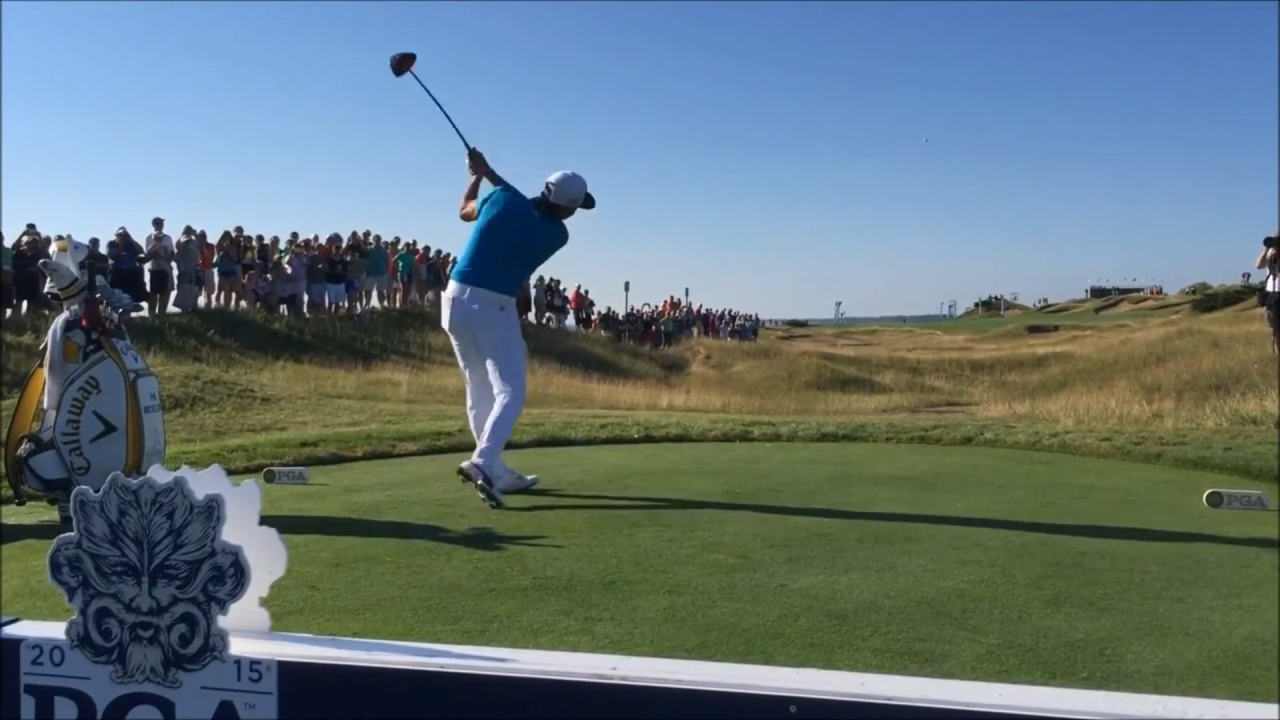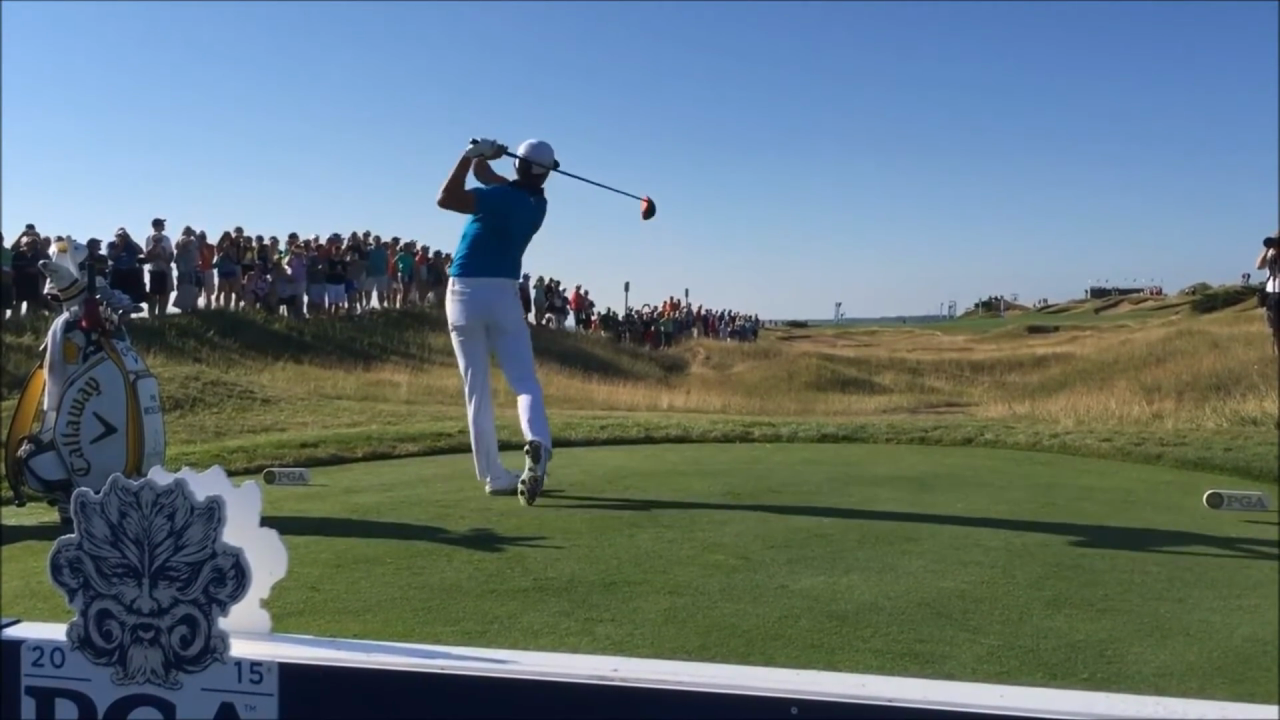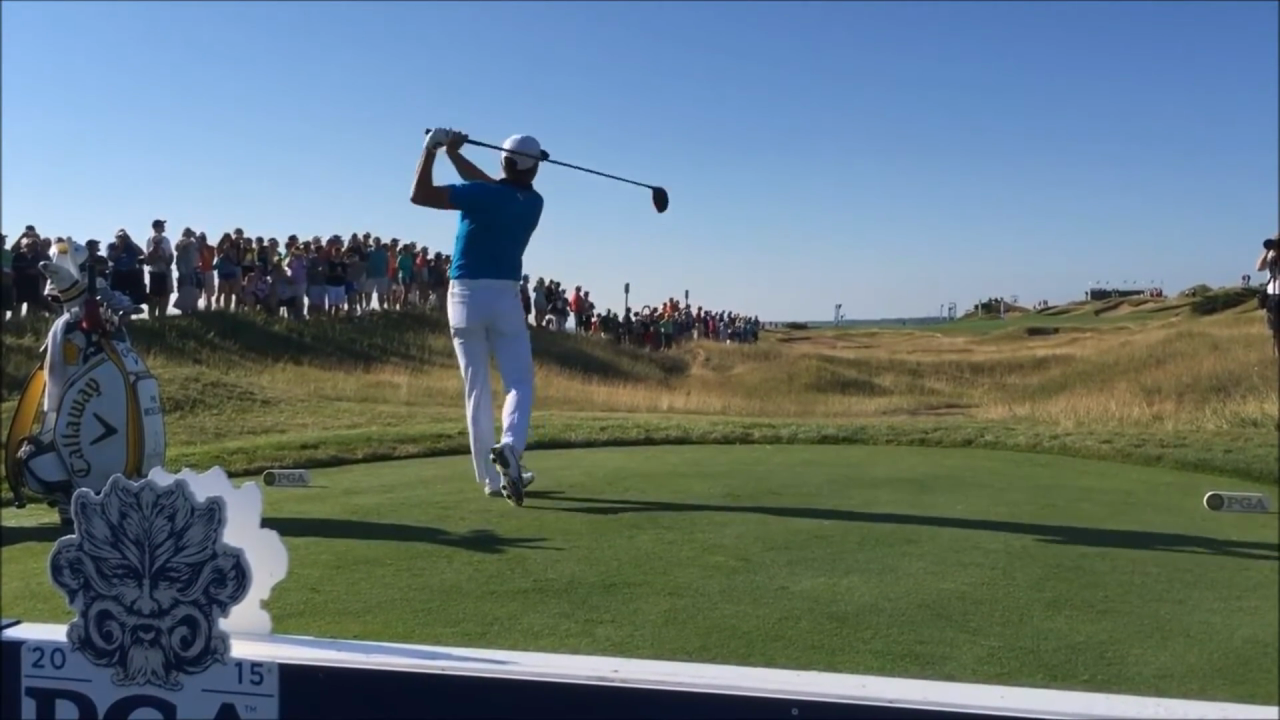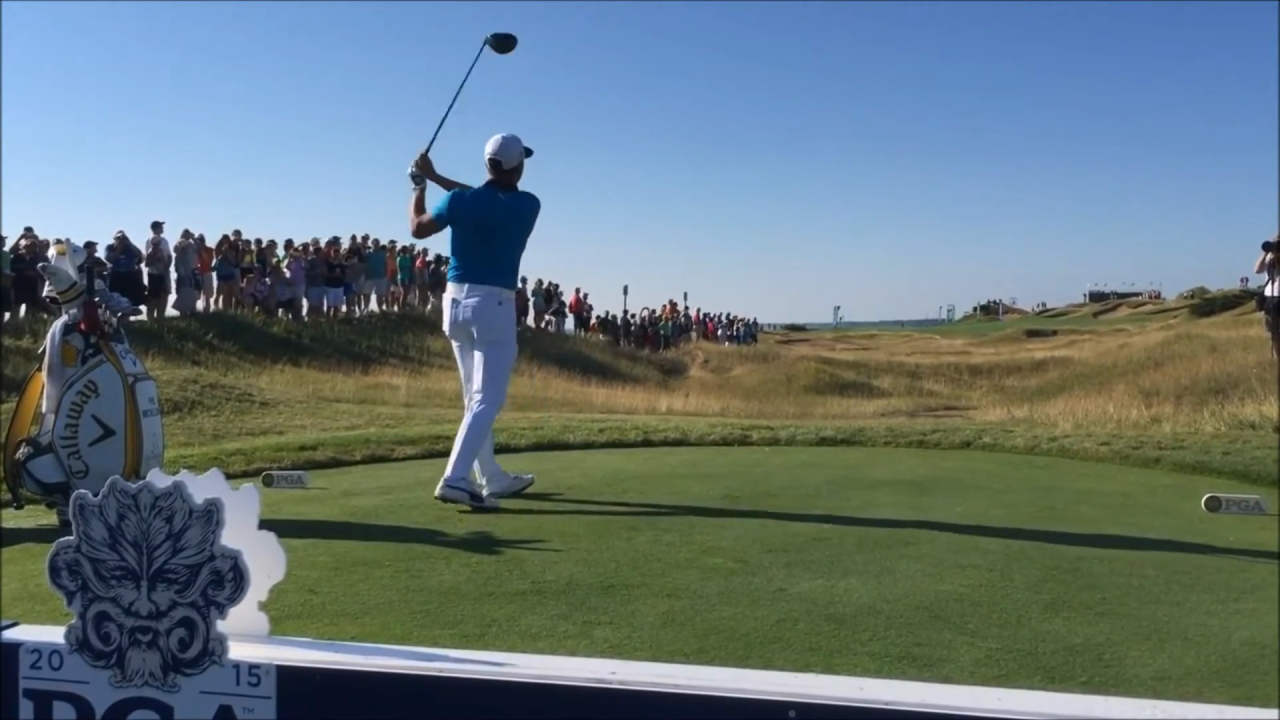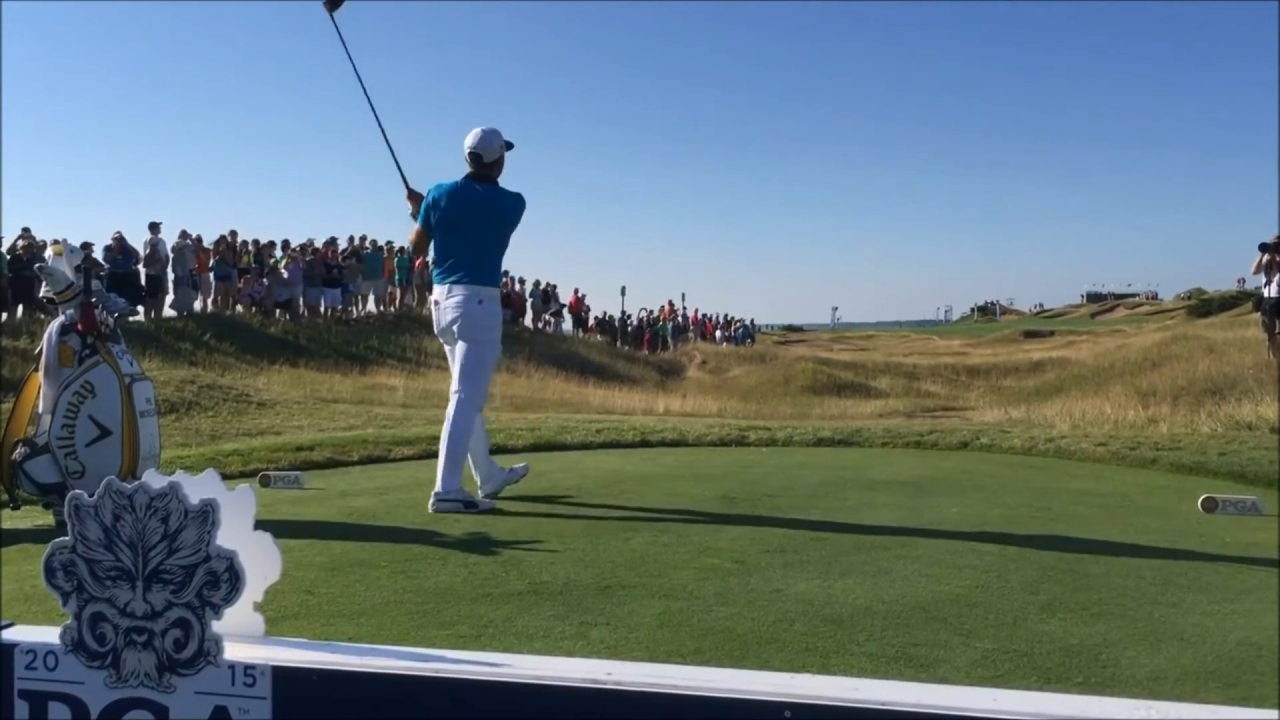
dt=0.3s
person 1, frame 1
left shoulder: (502, 199)
right shoulder: (556, 235)
left elbow: (467, 211)
left wrist: (478, 174)
right wrist: (485, 170)
left hip: (456, 299)
right hip: (495, 308)
left knee: (479, 391)
right knee: (511, 393)
left ankle: (494, 473)
right ankle: (481, 463)
person 1, frame 2
left shoulder: (502, 197)
right shoulder: (538, 203)
left elbow: (446, 198)
left wrist: (471, 155)
right wrist: (480, 157)
left hip: (464, 295)
right hip: (503, 297)
left knee: (477, 391)
right knee: (525, 382)
left ankle: (494, 475)
right ankle: (537, 440)
person 1, frame 3
left shoulder: (481, 195)
right shoulder: (533, 203)
left elbow: (419, 195)
left wrist: (430, 150)
right wrist: (454, 153)
left hip: (462, 298)
right hip: (504, 297)
left knee: (477, 391)
right knee: (519, 386)
left ankle: (494, 474)
right ankle: (509, 448)
person 1, frame 4
left shoulder: (461, 201)
right shoulder: (529, 206)
left elbow: (417, 229)
left wrist: (420, 185)
right wrist: (435, 176)
left hip: (456, 301)
right hip: (495, 305)
left knee: (476, 395)
right knee: (487, 397)
left ankle: (491, 477)
right ankle: (455, 478)
person 1, frame 5
left shoulder: (438, 195)
right shoulder: (513, 203)
left elbow: (416, 249)
left hip: (443, 300)
right hip: (479, 302)
left knee: (469, 394)
right knee: (467, 397)
left ankle: (489, 476)
right ankle: (447, 491)
